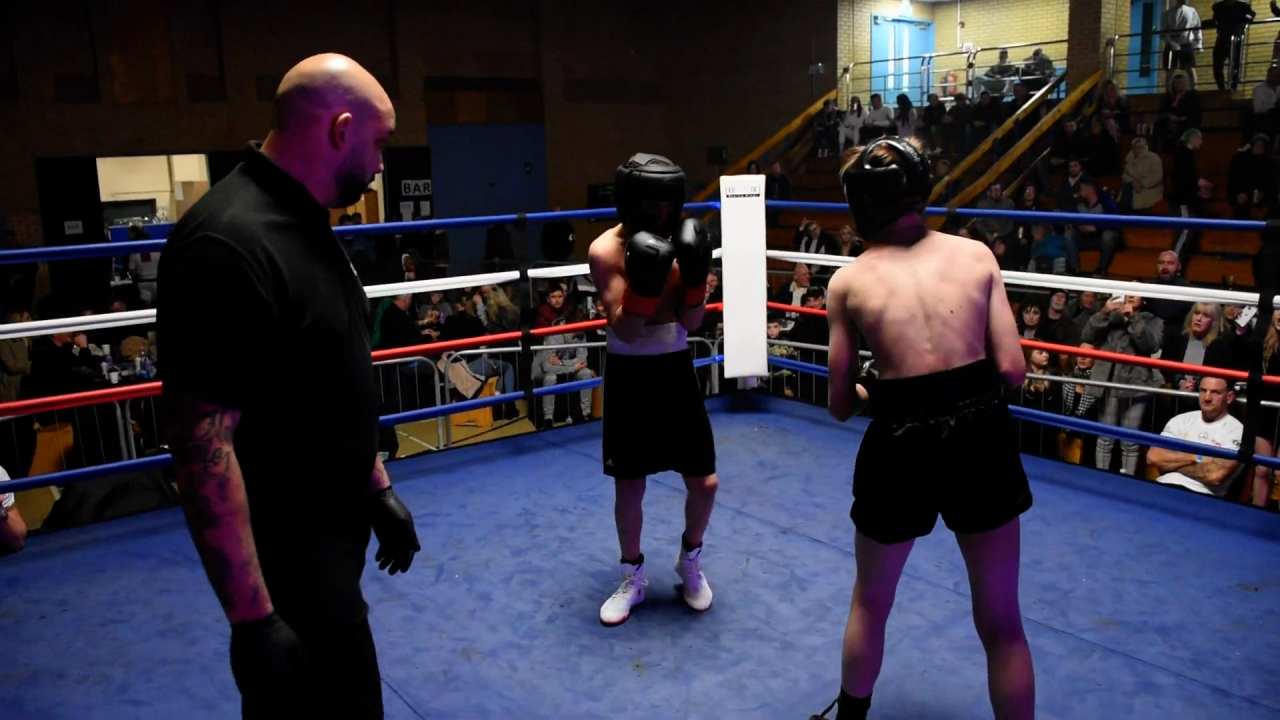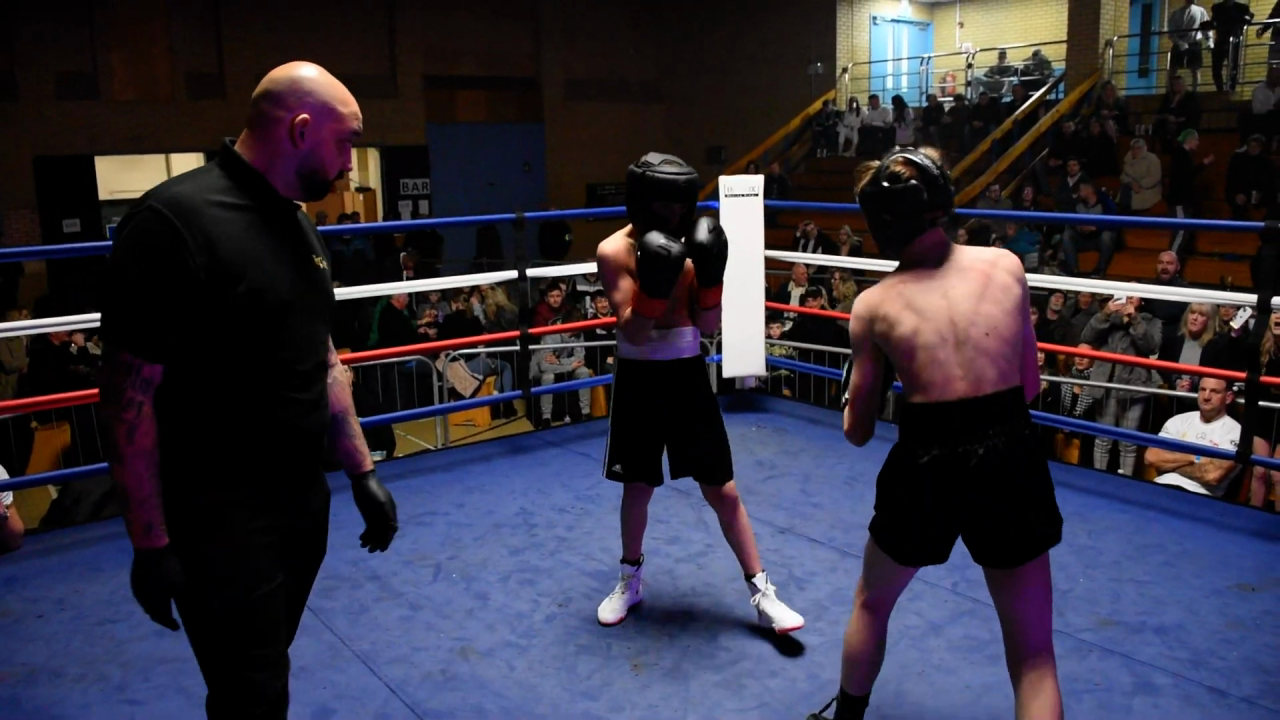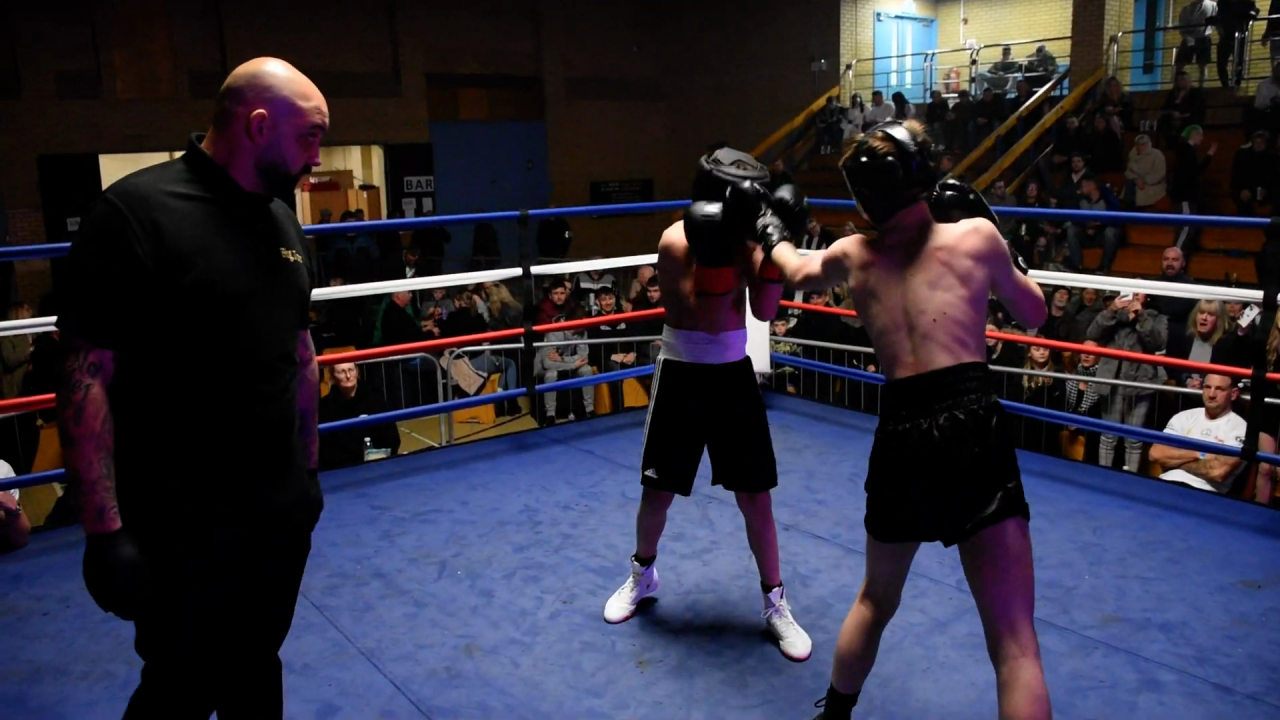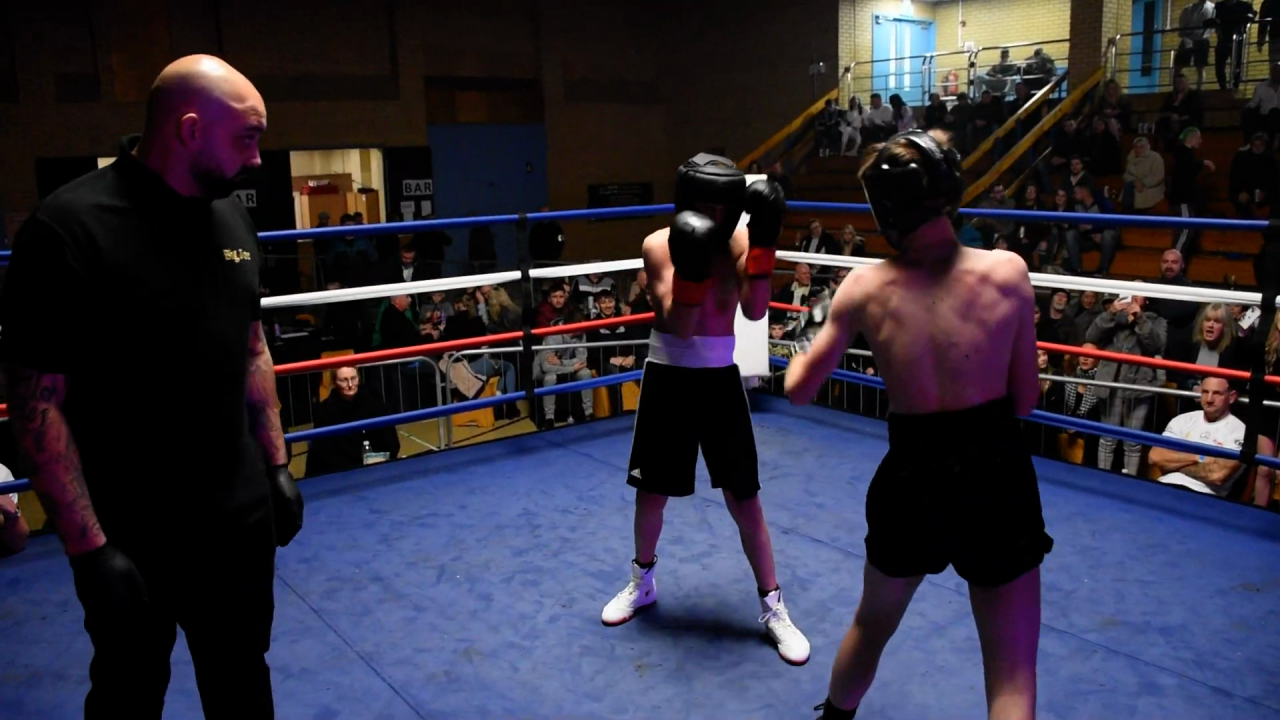
dt=0.3s
person 1, frame 1
left shoulder: (306, 225)
right shoulder: (228, 245)
right elbow: (204, 444)
left wrist: (378, 489)
right wrist: (253, 615)
left hip: (328, 521)
right hip: (283, 542)
person 1, frame 2
left shoulder: (294, 224)
right shoulder: (177, 220)
right elbow: (130, 391)
left wrist: (363, 472)
right wrist: (153, 545)
left hip: (299, 501)
right hip: (219, 513)
person 1, frame 3
left shoulder: (282, 221)
right shoulder: (136, 212)
right elbow: (84, 378)
left wrist: (309, 467)
right wrist: (105, 529)
left hip: (280, 501)
right hip: (179, 514)
person 1, frame 4
left shoulder: (229, 214)
right shoulder: (69, 227)
left wrist: (277, 465)
right wrist: (88, 547)
left hip: (237, 503)
right hip: (131, 520)
person 2, frame 1
left shoulder: (849, 281)
right shoulder: (975, 255)
left elbow: (841, 406)
right elbow: (1012, 370)
left hip: (901, 442)
right hip: (981, 433)
left knee: (871, 601)
right knee: (1001, 621)
person 2, frame 2
left shoulder: (875, 305)
right shoulder: (1004, 266)
left elbow: (858, 430)
right elbow: (1030, 387)
left wrist: (851, 394)
left hip: (924, 465)
right hip: (1008, 461)
left knee: (872, 602)
right knee: (1032, 657)
person 2, frame 3
left shoulder: (854, 257)
right shoulder: (974, 237)
left elbow: (799, 271)
right elbow: (1033, 313)
left wrist: (771, 236)
left hip: (899, 441)
right hip: (971, 435)
left knee: (876, 599)
right knee: (1013, 639)
person 2, frame 4
left shoulder: (865, 290)
right shoulder: (1007, 271)
left elbow: (799, 388)
right elbow: (1026, 399)
left wrist: (801, 364)
left hip: (911, 478)
right hip: (996, 477)
left knee: (872, 623)
person 3, frame 1
left shoulder: (678, 243)
right shoulder: (605, 251)
left elbow: (693, 322)
right elbow: (627, 333)
left wrist: (695, 273)
right wrist: (644, 285)
left hip: (676, 368)
right hip: (628, 374)
left knee: (705, 482)
right knee: (629, 486)
left ankle: (690, 557)
right ankle: (632, 577)
person 3, frame 2
left shoulder: (693, 242)
right shoulder: (614, 251)
left elbow: (707, 326)
right elbow: (634, 334)
left wrist: (709, 274)
right wrist: (654, 284)
left hip: (687, 375)
right hip: (639, 378)
left knee: (723, 491)
right knee: (636, 489)
left ankle: (761, 592)
right ankle: (629, 580)
person 3, frame 3
left shoulder: (749, 238)
right shoulder: (678, 240)
left elbow: (766, 310)
right elbow: (709, 319)
right wrist: (715, 256)
left hip: (734, 375)
right hip: (682, 377)
left knee: (756, 498)
right knee: (659, 491)
left ankle: (776, 605)
right ankle: (641, 576)
person 3, frame 4
left shoulder: (739, 240)
right shoulder: (659, 245)
left elbow: (755, 309)
right elbow: (677, 325)
left wrist: (764, 237)
right wrist: (692, 269)
left hip: (720, 381)
right hip: (668, 380)
left knee: (745, 502)
right knee: (651, 493)
left ankle: (773, 608)
right ankle: (641, 581)
